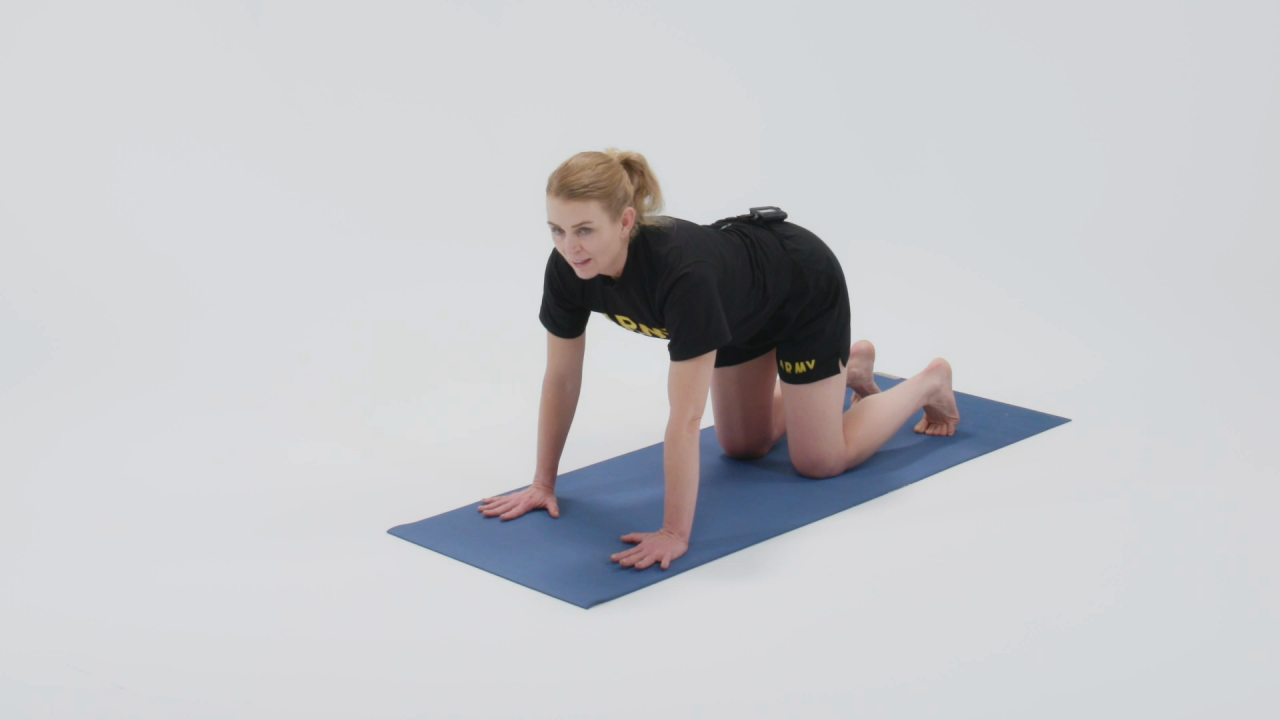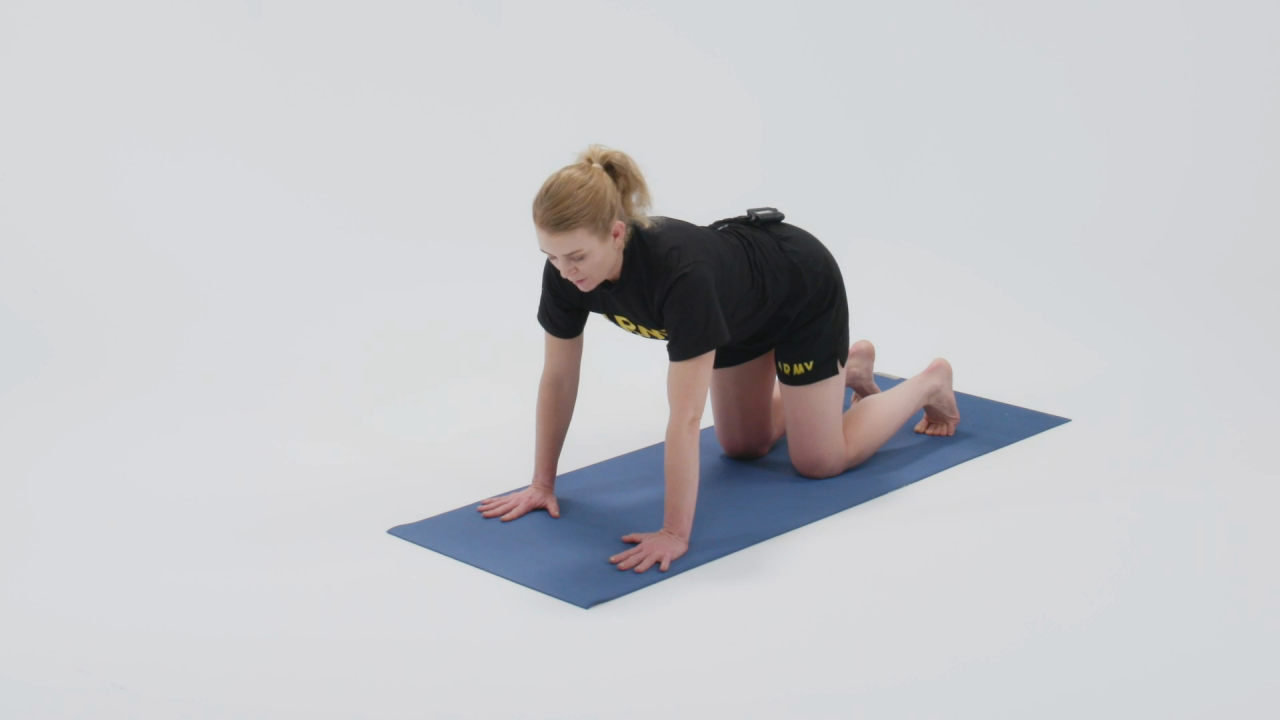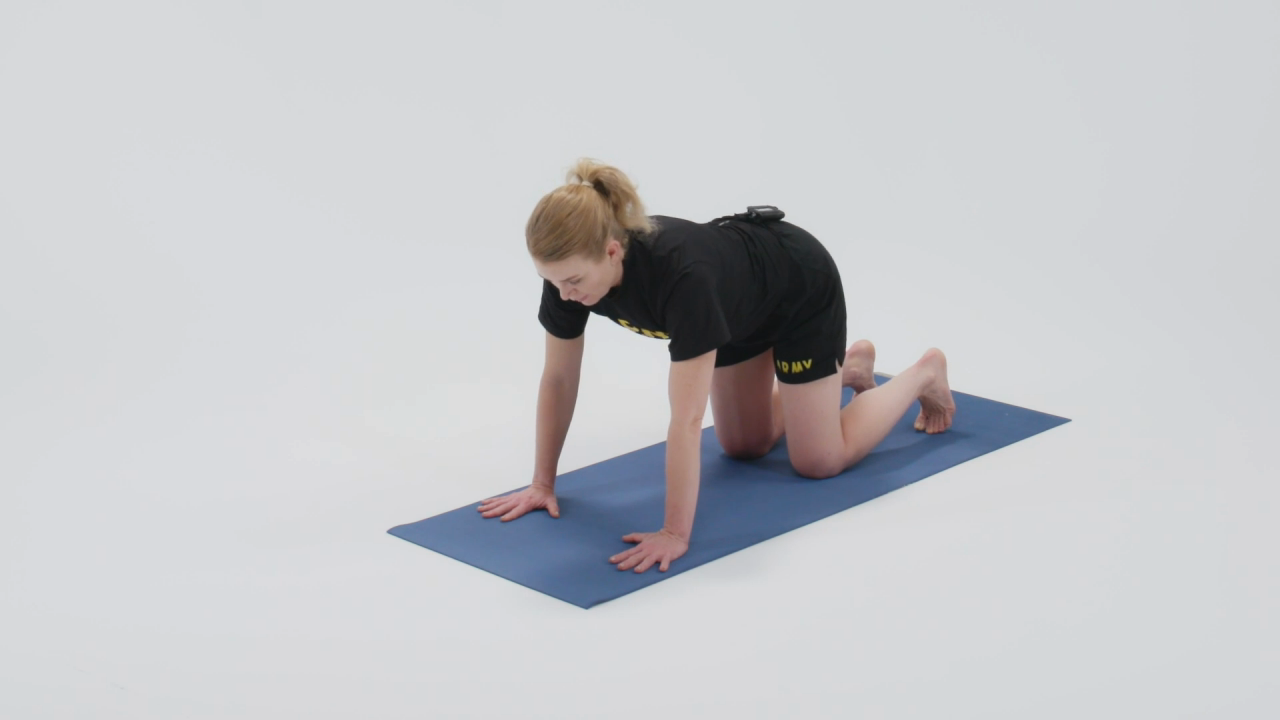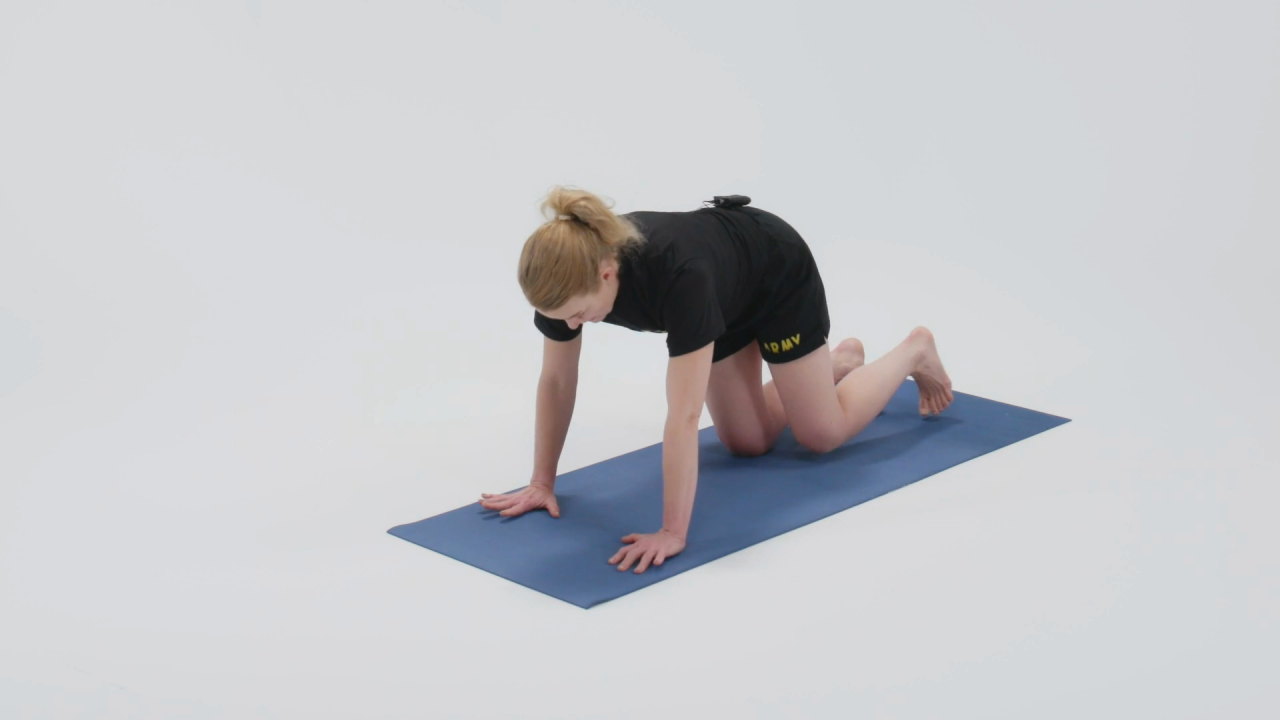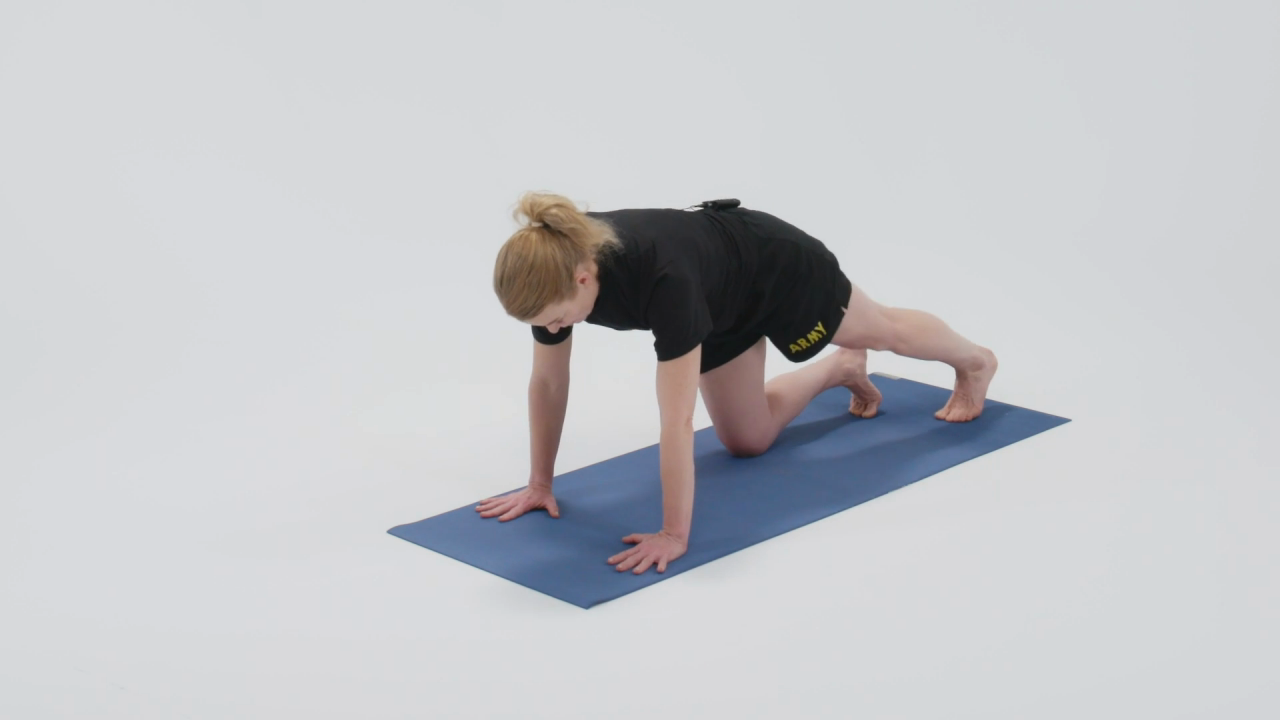
dt=1s
person 1, frame 1
left shoulder: (682, 271)
right shoulder: (568, 268)
left elbow: (685, 417)
right elbow: (561, 379)
left wrist: (675, 532)
right wrist: (543, 482)
left hip: (803, 289)
right hip: (745, 302)
left knee: (819, 461)
right knee: (744, 447)
left ankle: (930, 383)
right ankle: (850, 366)
person 1, frame 2
left shoulder: (680, 272)
right shoulder: (567, 270)
left elbow: (685, 418)
right elbow: (558, 380)
left wrist: (675, 532)
right wrist: (542, 482)
left hip: (802, 291)
right hip: (742, 303)
left knee: (818, 460)
right knee: (744, 446)
left ankle: (931, 382)
right ankle: (850, 366)
person 1, frame 3
left shoulder: (682, 275)
right shoulder: (572, 265)
left elbow: (687, 418)
right elbow: (558, 379)
left wrist: (676, 532)
right wrist: (542, 481)
left hip: (801, 290)
right hip: (743, 299)
left knee: (818, 460)
right knee: (744, 446)
left ankle: (925, 374)
right ankle: (847, 366)
person 1, frame 4
left shoulder: (678, 274)
right shoulder: (568, 271)
left elbow: (683, 415)
right elbow: (556, 381)
left wrist: (673, 532)
right wrist: (542, 482)
left hip: (779, 276)
right hip: (728, 292)
left knee: (821, 434)
right knee: (746, 443)
left ankle: (913, 352)
right ankle: (839, 362)
person 1, frame 5
left shoulder: (662, 277)
right shoulder: (552, 268)
left elbow: (677, 420)
right elbow: (547, 384)
left wrist: (675, 535)
right wrist: (540, 483)
left hip: (777, 269)
right hip: (721, 297)
left knee: (882, 330)
right knee: (748, 440)
left ankle: (974, 360)
right ankle: (839, 369)
